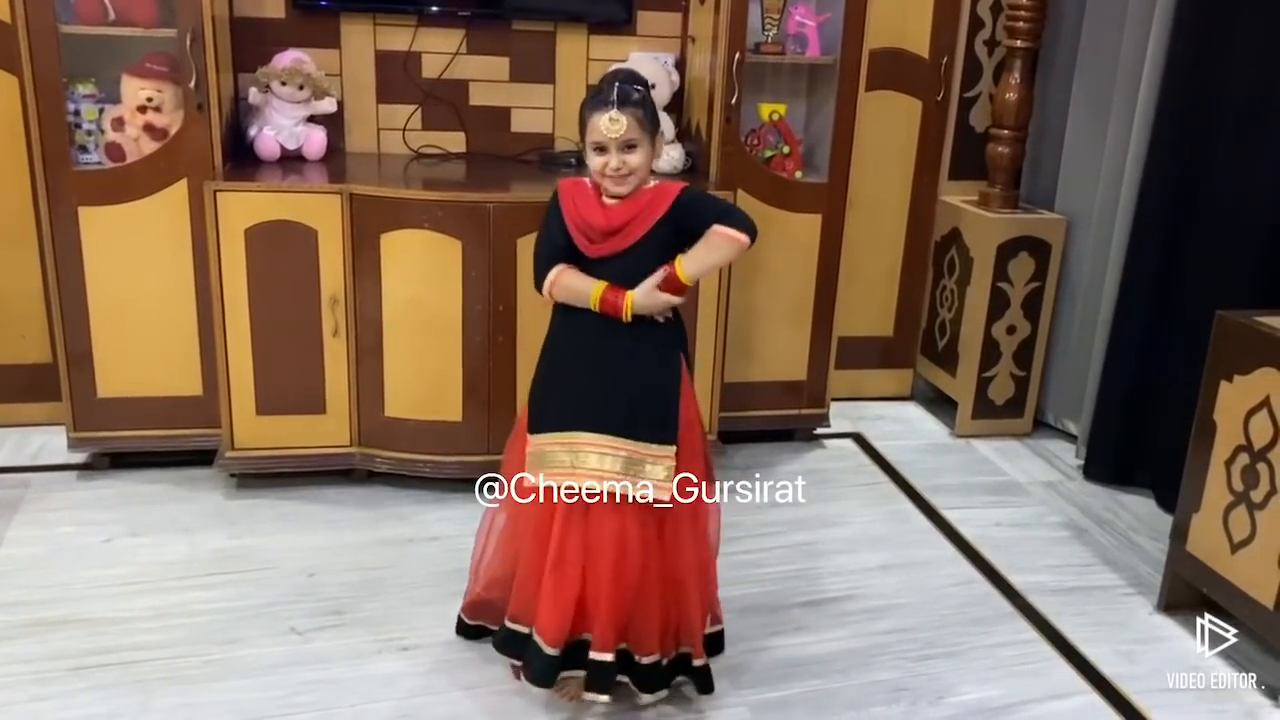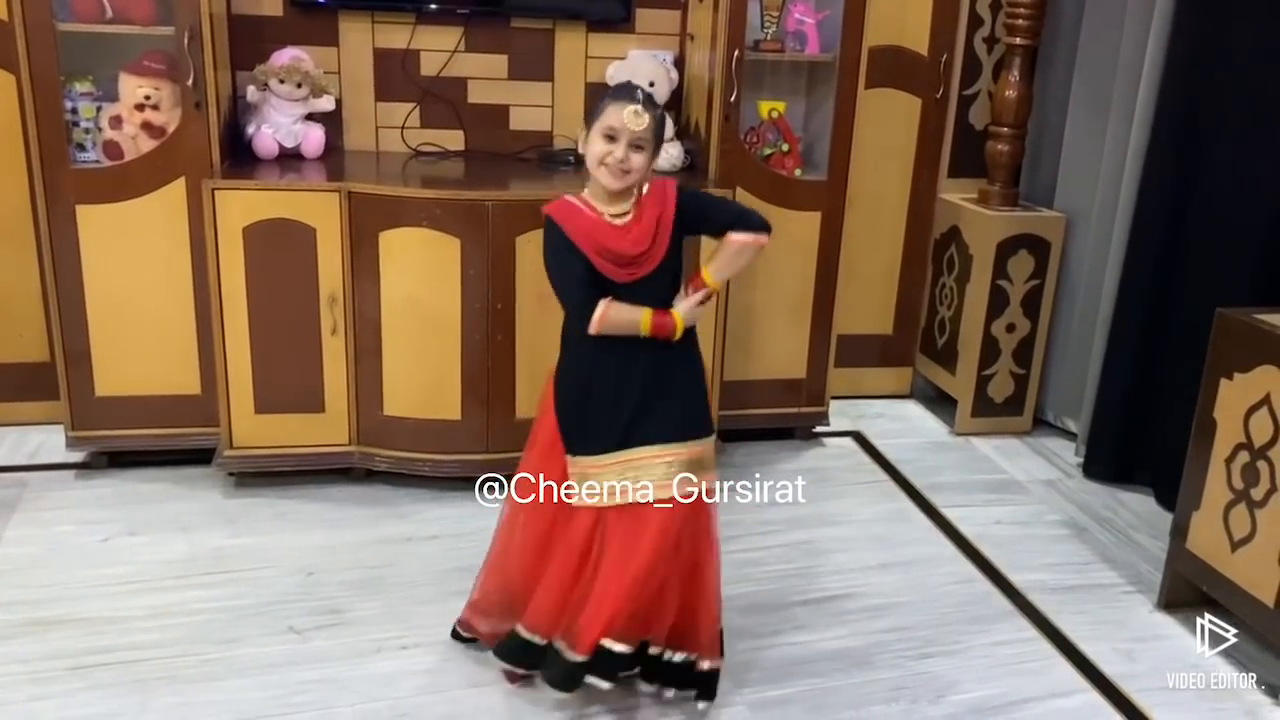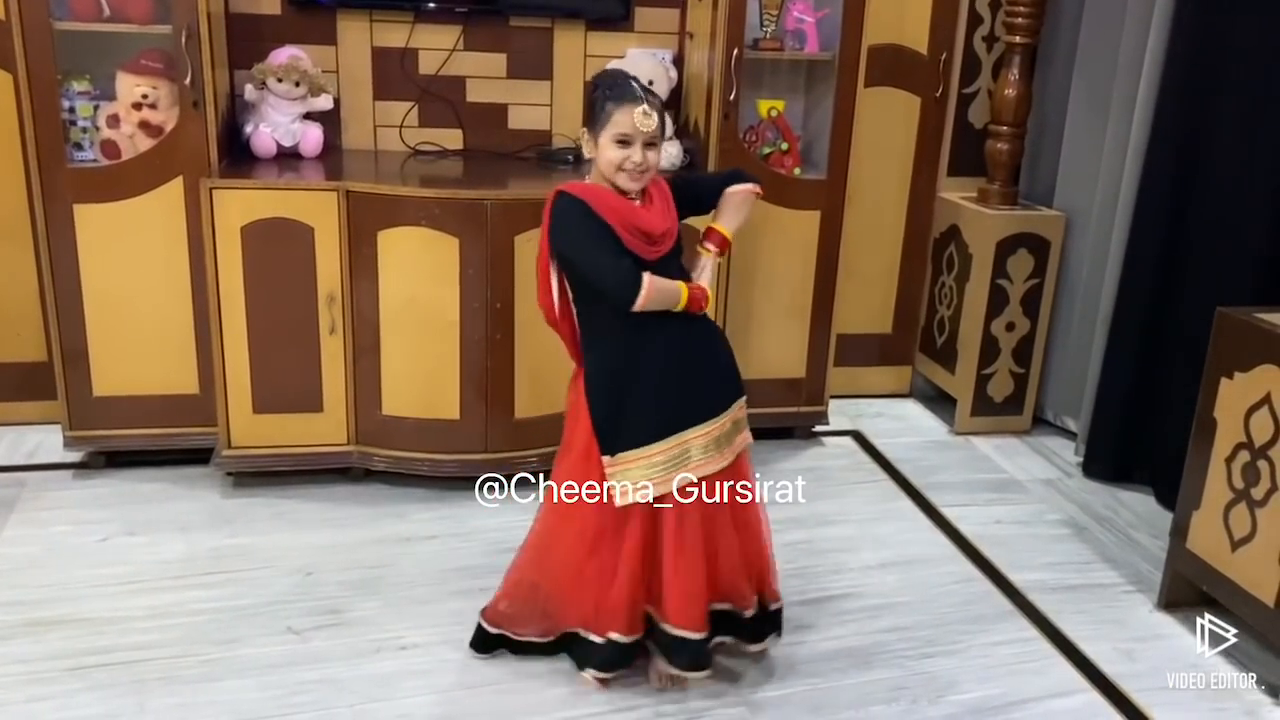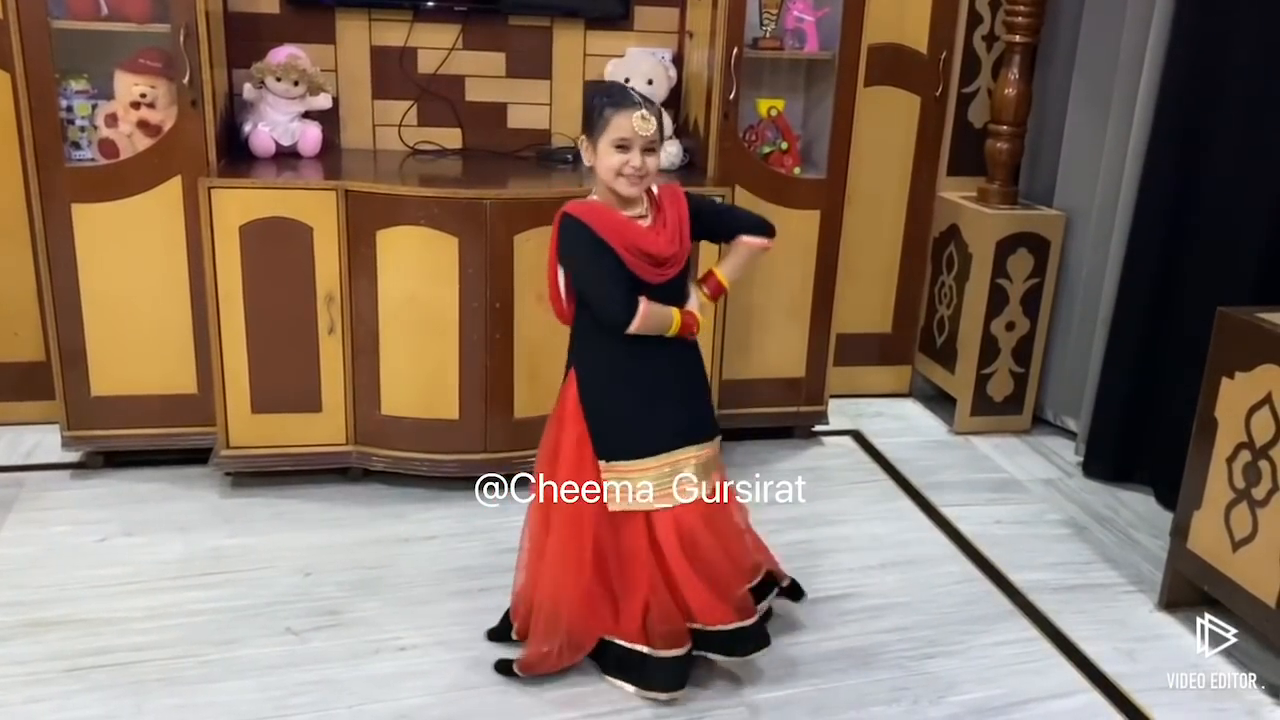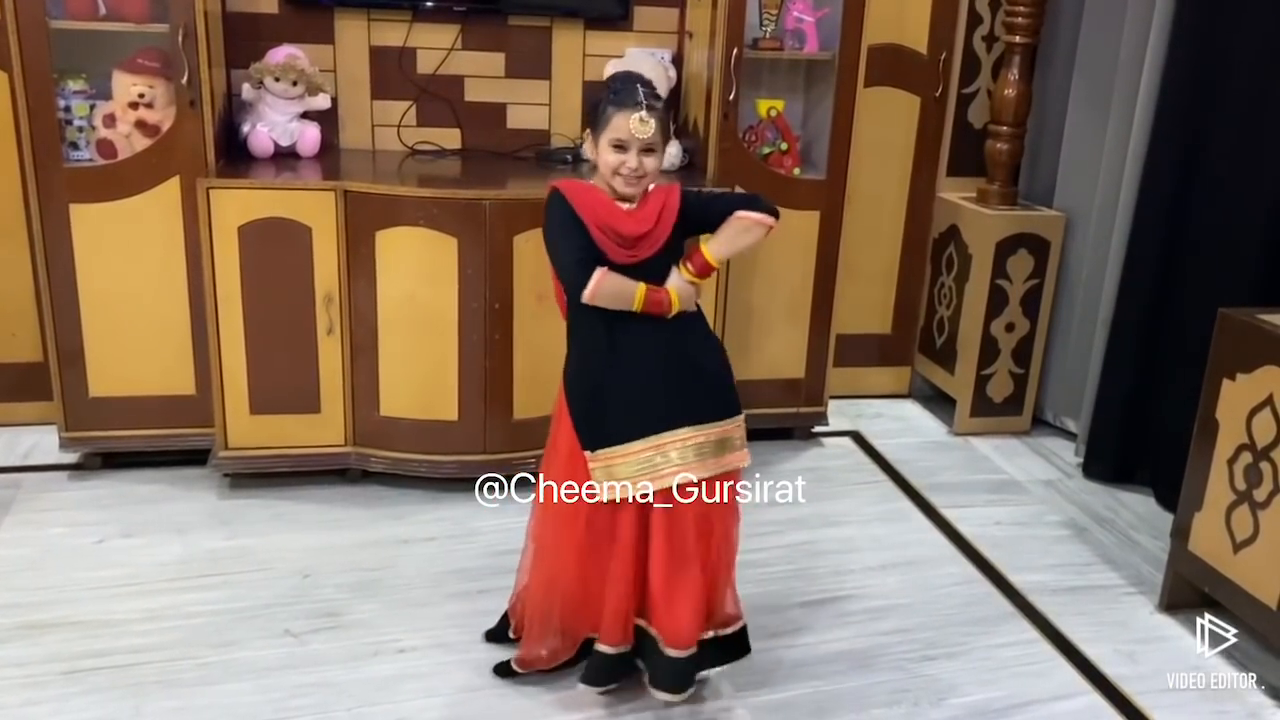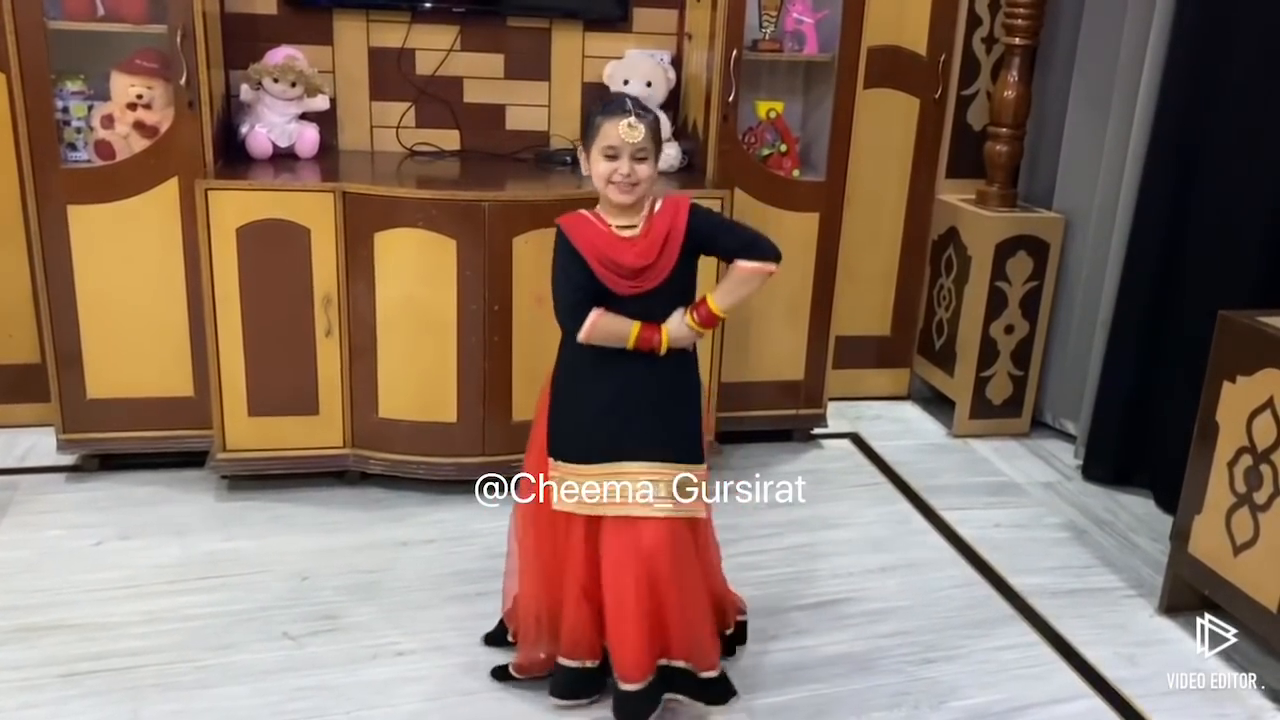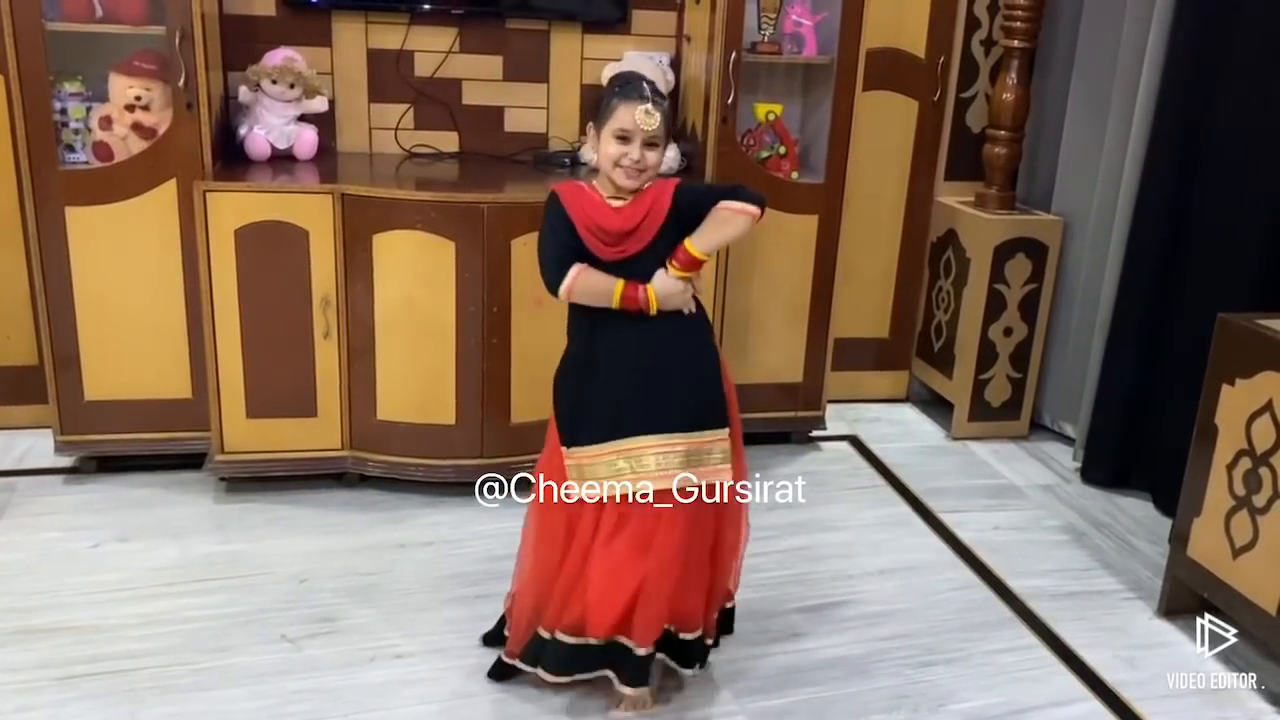
dt=0.3s
person 1, frame 1
left shoulder: (675, 203)
right shoulder: (567, 199)
left elbow: (738, 231)
right elbow: (549, 277)
left wrist: (669, 284)
right wrist: (627, 303)
left hip: (648, 389)
right hip: (570, 384)
left knee: (641, 517)
right knee: (566, 514)
left ankle: (641, 641)
right ankle: (557, 629)
person 1, frame 2
left shoulder: (671, 202)
right shoulder: (562, 220)
left elbow: (752, 229)
right elbow: (587, 312)
left wrist: (699, 290)
right wrist: (667, 321)
left hip: (668, 395)
right hip: (591, 396)
left knee: (663, 525)
right knee: (566, 522)
left ankle: (646, 638)
right ankle: (548, 634)
person 1, frame 3
left shoulder: (661, 192)
right shoulder: (572, 208)
left elbow: (741, 187)
right elbow: (625, 290)
left wrist: (711, 252)
right wrist: (692, 293)
left hip: (693, 375)
right hip: (620, 387)
left knee: (704, 502)
right knee: (612, 514)
left ankle: (687, 627)
right ankle: (600, 629)
person 1, frame 4
left shoulder: (677, 206)
right shoulder: (578, 224)
left elbow: (758, 231)
right elbow: (621, 311)
left wrist: (708, 289)
right wrist: (687, 319)
left hip: (676, 394)
right hip: (606, 402)
left knee: (688, 519)
right knee: (602, 523)
left ankle: (711, 618)
person 1, frame 5
left shoulder: (675, 203)
right shoulder: (566, 203)
left elbow: (759, 213)
right elbow: (582, 282)
left wrist: (694, 269)
right wrist: (663, 300)
left hip: (688, 387)
right hip: (606, 392)
left knee: (686, 518)
right knee: (601, 520)
left ankle: (680, 642)
right ankle: (596, 636)
person 1, frame 6
left shoulder: (682, 219)
right shoulder: (573, 233)
left elbow: (762, 255)
right elbow: (577, 320)
left wrist: (700, 318)
right wrist: (658, 336)
left hip: (662, 414)
right hip: (584, 415)
left knee: (656, 546)
right knee: (575, 540)
left ankle: (654, 665)
right ankle: (575, 650)
person 1, frame 7
left shoulder: (675, 200)
right shoulder: (566, 203)
left elbow: (745, 204)
right elbow: (560, 277)
left wrist: (680, 266)
right wrist: (647, 297)
left hip: (680, 392)
right hip: (596, 393)
left knee: (665, 526)
right knee: (583, 520)
left ankle: (640, 655)
right ankle: (567, 637)
